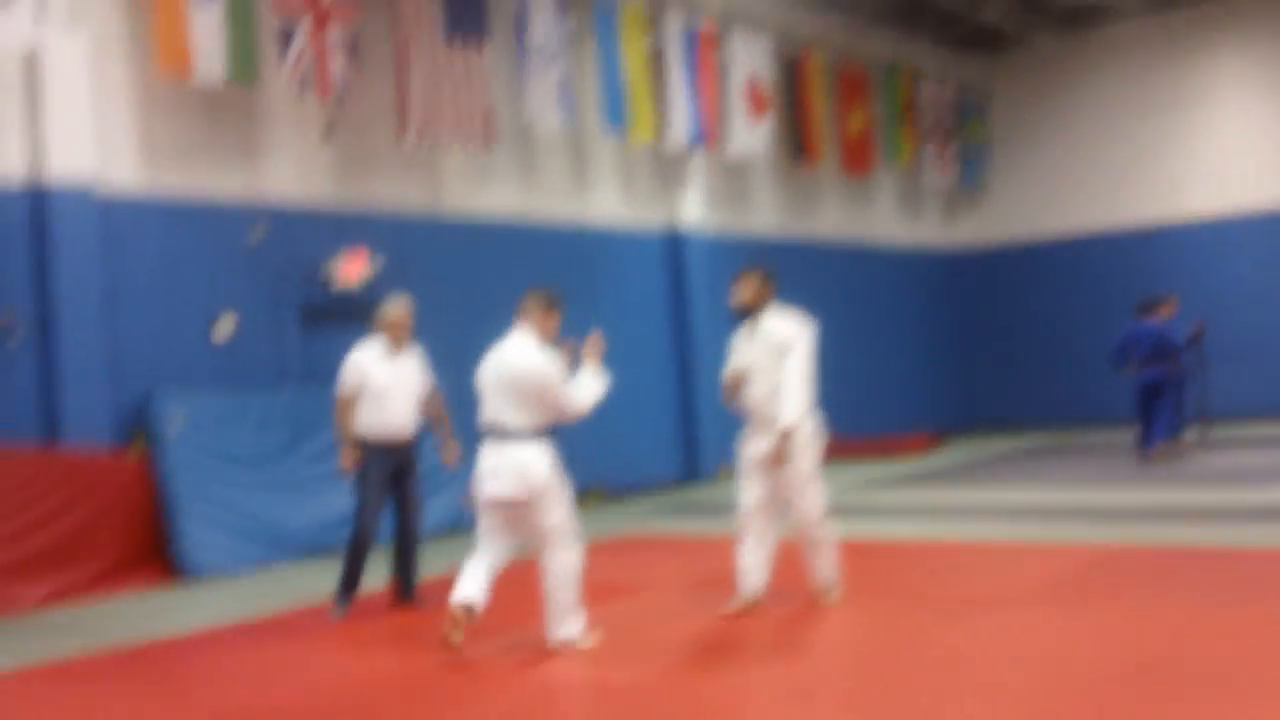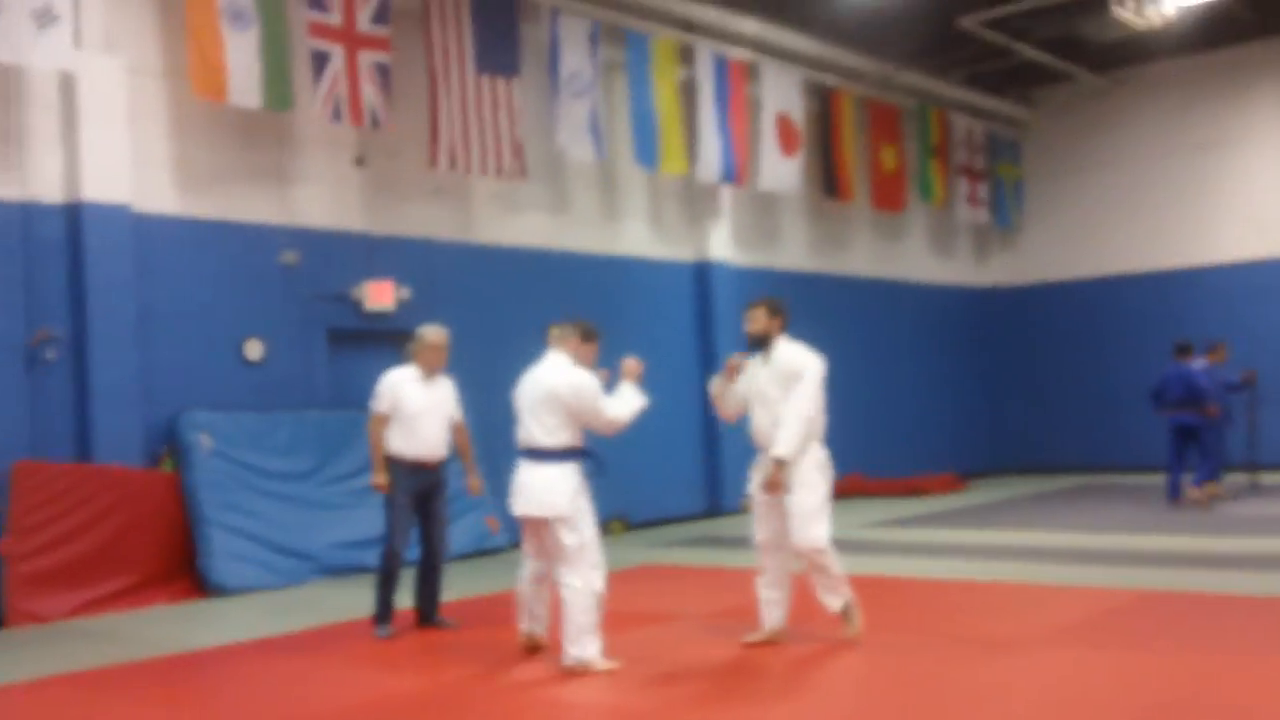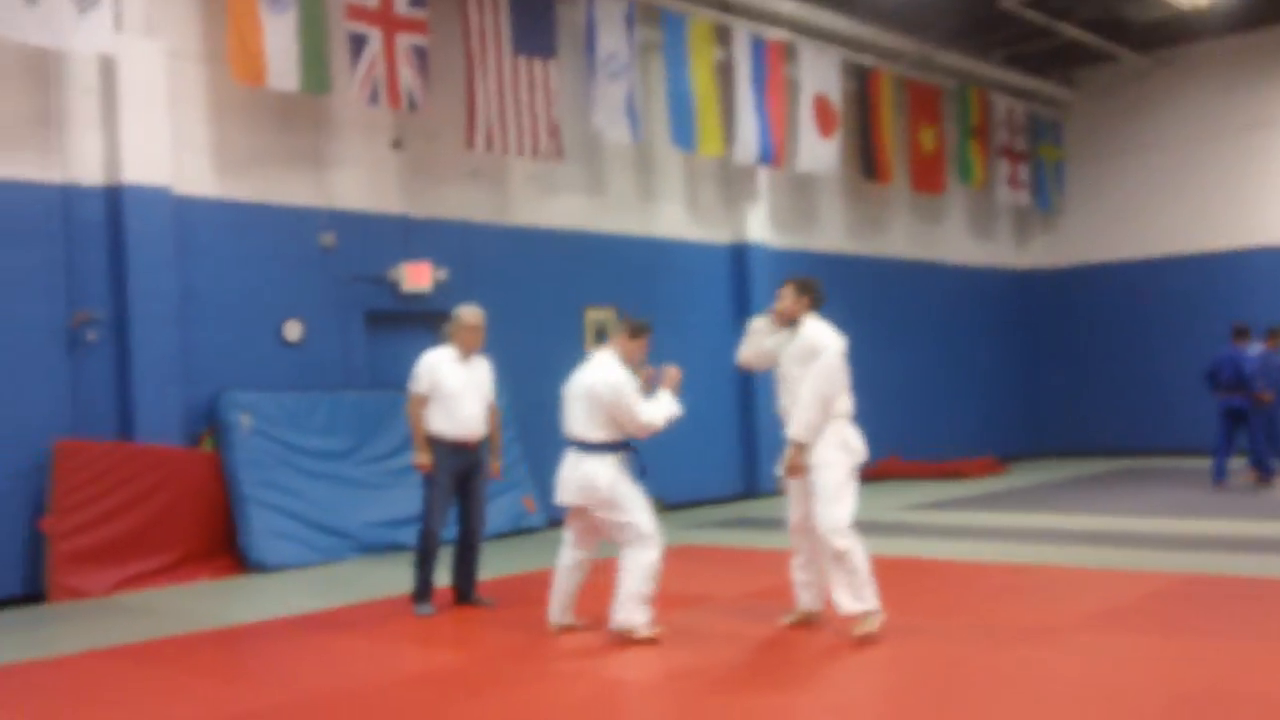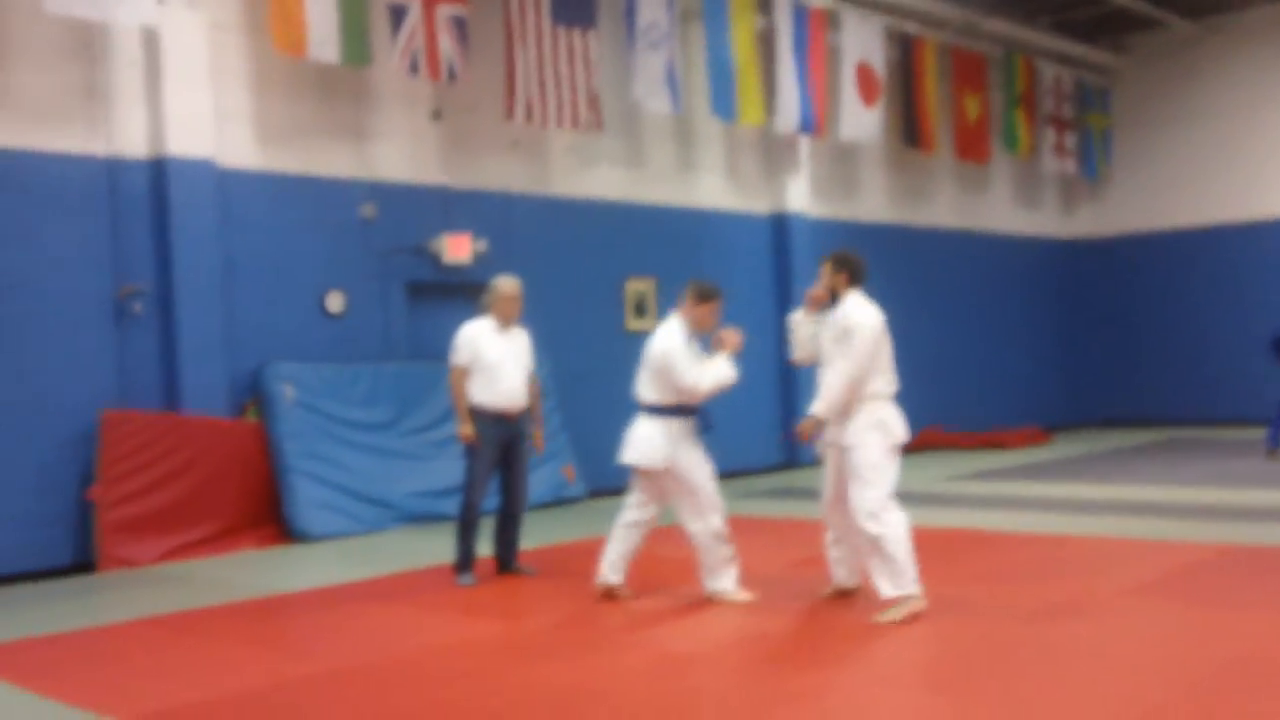
dt=0.2s
person 1, frame 1
left shoulder: (792, 329)
right shoulder: (741, 337)
left elbow: (796, 384)
right elbow: (738, 390)
left wrist: (785, 433)
right wrist: (731, 388)
left hip: (793, 433)
right hip: (758, 432)
left knee: (807, 510)
right knee: (754, 511)
left ankle: (827, 580)
right ankle: (750, 590)
person 1, frame 2
left shoulder: (803, 360)
right shoulder: (753, 366)
left elbow: (801, 415)
right elbow: (728, 410)
left wrist: (781, 462)
right wrist: (726, 379)
left hip: (802, 463)
right hip: (768, 464)
left knee: (809, 541)
right knee: (770, 546)
left ankle: (845, 603)
right ankle: (772, 623)
person 1, frame 3
left shoulder: (823, 337)
right shoulder: (790, 338)
left elbow: (817, 395)
right elbow: (749, 358)
left wrist: (797, 444)
right wrist: (771, 321)
left hip: (831, 441)
right hip: (805, 446)
left knee: (833, 524)
right knee: (803, 527)
left ankle: (866, 609)
right ankle: (808, 605)
person 1, frame 4
left shoulder: (859, 315)
right shoulder: (839, 316)
left elbow: (846, 375)
right elbow: (804, 354)
left wrist: (816, 417)
right wrist: (808, 311)
left hip: (869, 423)
right hip: (846, 424)
left knee: (873, 509)
right knee: (837, 506)
left ankle: (906, 594)
right ankle: (845, 579)
person 2, frame 1
left shoulder: (493, 356)
right shoulder: (537, 359)
right elbow: (571, 406)
left wrist: (559, 364)
right wrist: (590, 365)
left hip: (494, 459)
right hip: (531, 462)
left knee: (493, 543)
right knee: (560, 547)
left ankle: (464, 605)
right ankle: (567, 631)
person 2, frame 2
left shoulder: (530, 378)
right shoulder: (574, 377)
right elbow: (610, 420)
left wrist: (593, 389)
right wrist: (629, 383)
left hip: (529, 477)
right hip: (558, 480)
left knee: (537, 562)
right knee: (583, 567)
left ankle: (532, 631)
right ankle: (582, 653)
person 2, frame 3
left shoulder: (588, 369)
right shoulder: (615, 375)
right elbow: (644, 422)
left wrist: (642, 392)
right wrist: (667, 391)
left hip: (578, 467)
right hip: (602, 471)
left knee: (577, 545)
right knee: (643, 538)
left ankle: (560, 616)
right ankle: (629, 620)
person 2, frame 4
left shoulder: (678, 336)
right shoulder: (674, 341)
left elbow: (696, 379)
right elbow: (697, 386)
left wrist: (721, 355)
right wrist: (725, 355)
left hip: (654, 434)
right hip: (668, 435)
left knee: (640, 509)
right knee: (705, 508)
left ankle: (610, 578)
right ankle: (721, 584)
person 3, frame 1
left shoulder: (415, 357)
right shoulder: (360, 358)
left elbow: (431, 400)
right elbow: (344, 406)
left wrist: (447, 439)
right wrist: (348, 450)
left hip: (405, 450)
right hip: (373, 451)
left knee: (410, 523)
right knee: (366, 524)
left ankle: (406, 590)
right ankle: (346, 593)
person 3, frame 2
left shoulder: (447, 385)
right shoulder: (394, 379)
left elbow: (458, 431)
right elbow: (376, 426)
left wrist: (471, 471)
right wrist: (379, 469)
left hip: (435, 473)
right hip: (402, 472)
left knee: (435, 547)
right knee: (396, 546)
left ankle: (428, 612)
right ankle: (383, 617)
person 3, frame 3
left shoulder: (484, 365)
right shoulder: (432, 360)
left elbow: (491, 412)
right elbow: (415, 407)
left wrist: (494, 454)
right wrist: (421, 450)
left hip: (474, 453)
right hip: (443, 452)
left knee: (473, 526)
right knee: (433, 525)
left ankle: (465, 590)
right ankle: (422, 596)
person 3, frame 4
left shoulder: (523, 336)
right shoulder: (472, 331)
right elbow: (457, 378)
left wrist: (536, 423)
right wrist: (464, 421)
left hip: (515, 424)
right hip: (485, 422)
left knee: (515, 496)
right knee: (475, 495)
left ankle: (507, 559)
right ankle: (464, 565)
